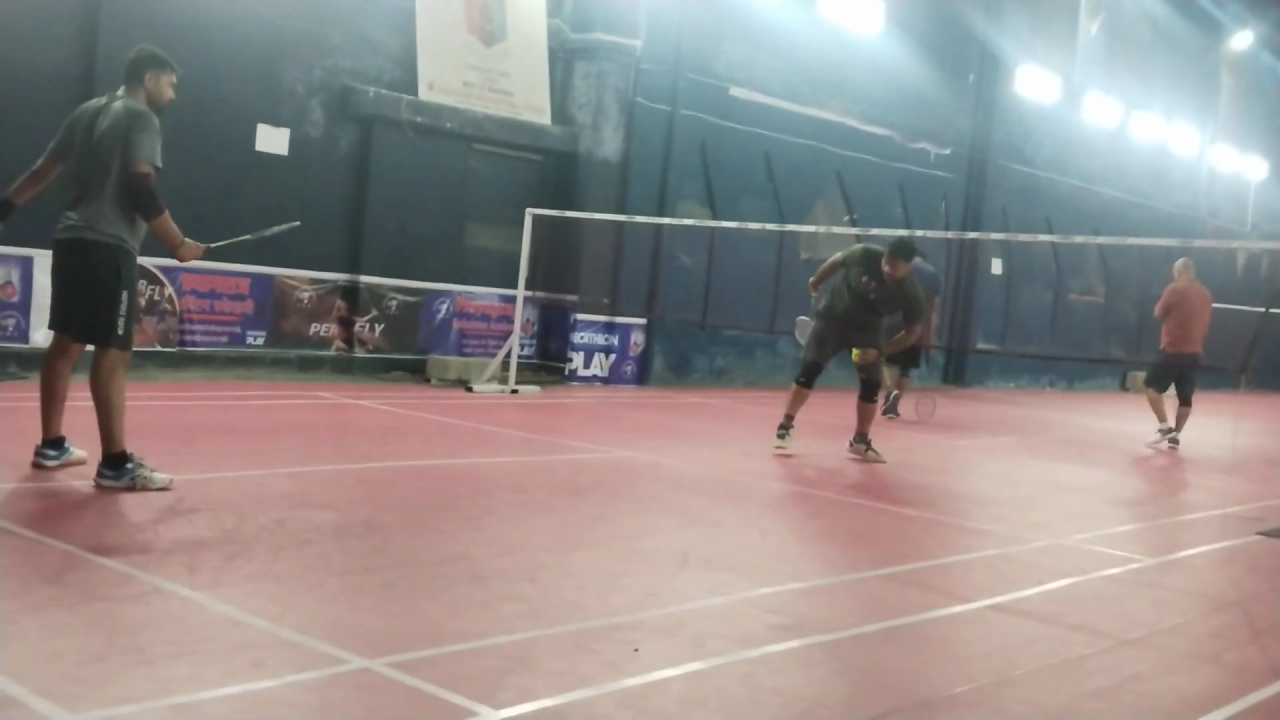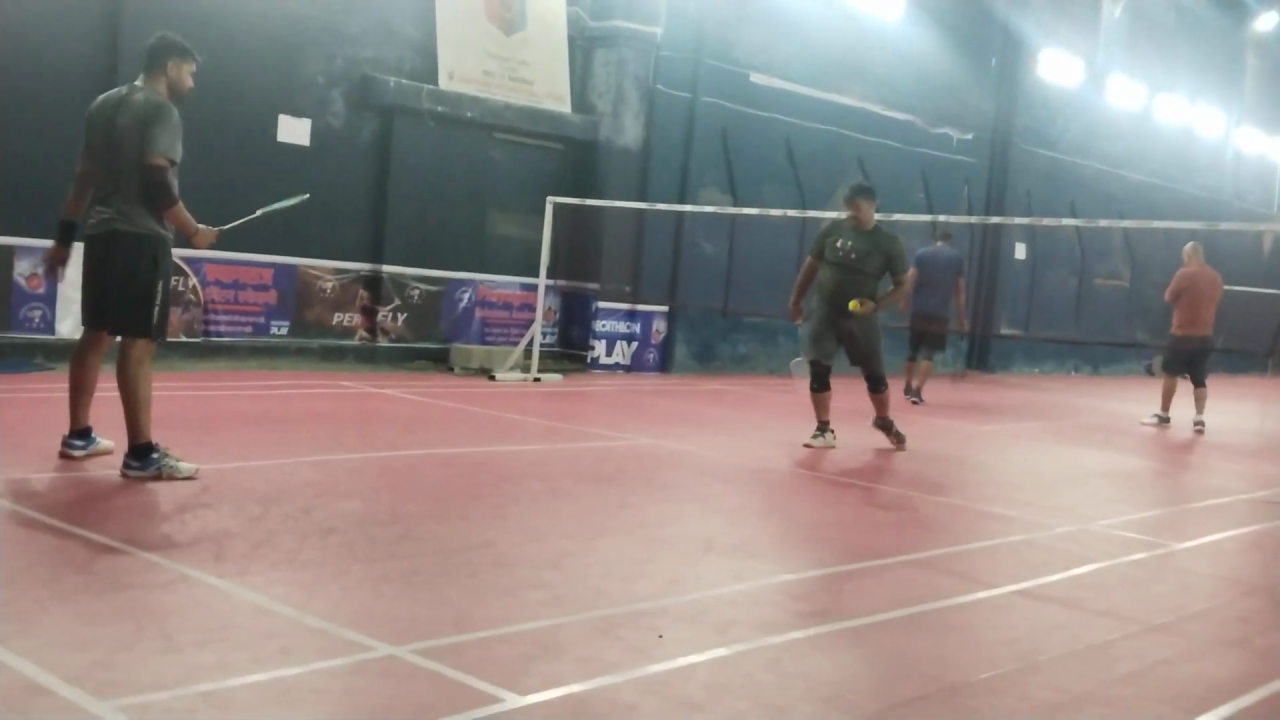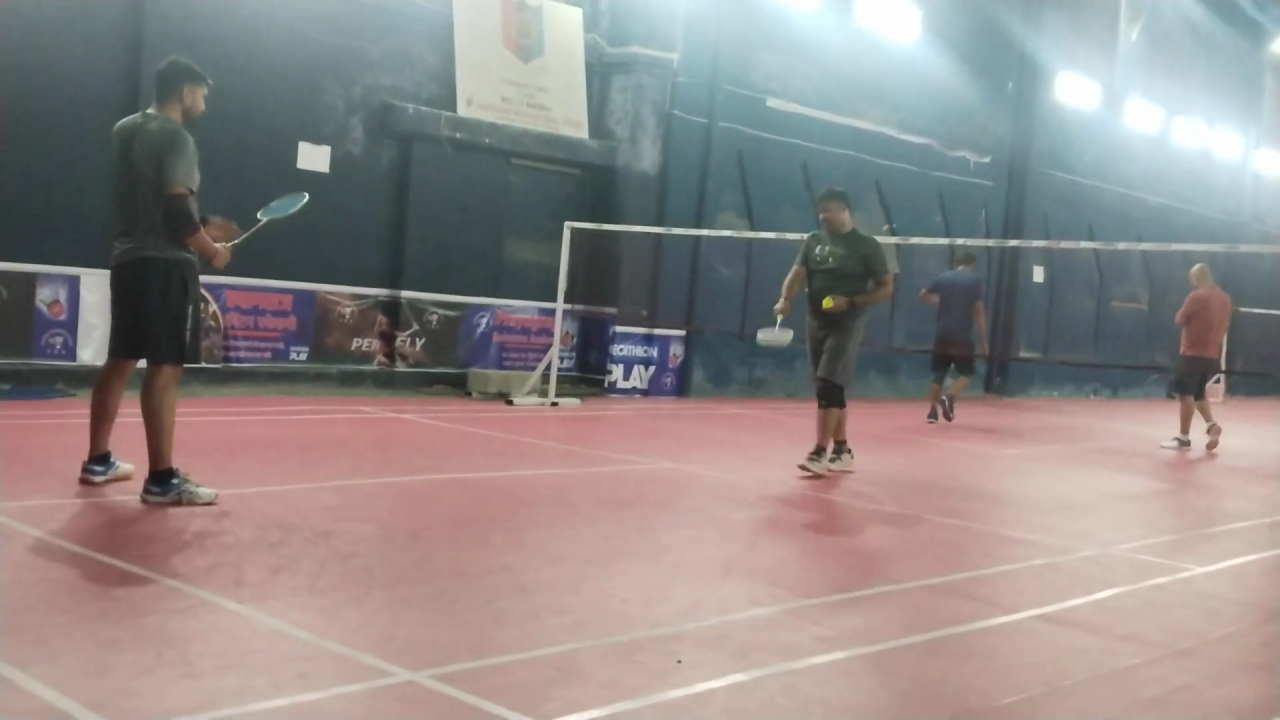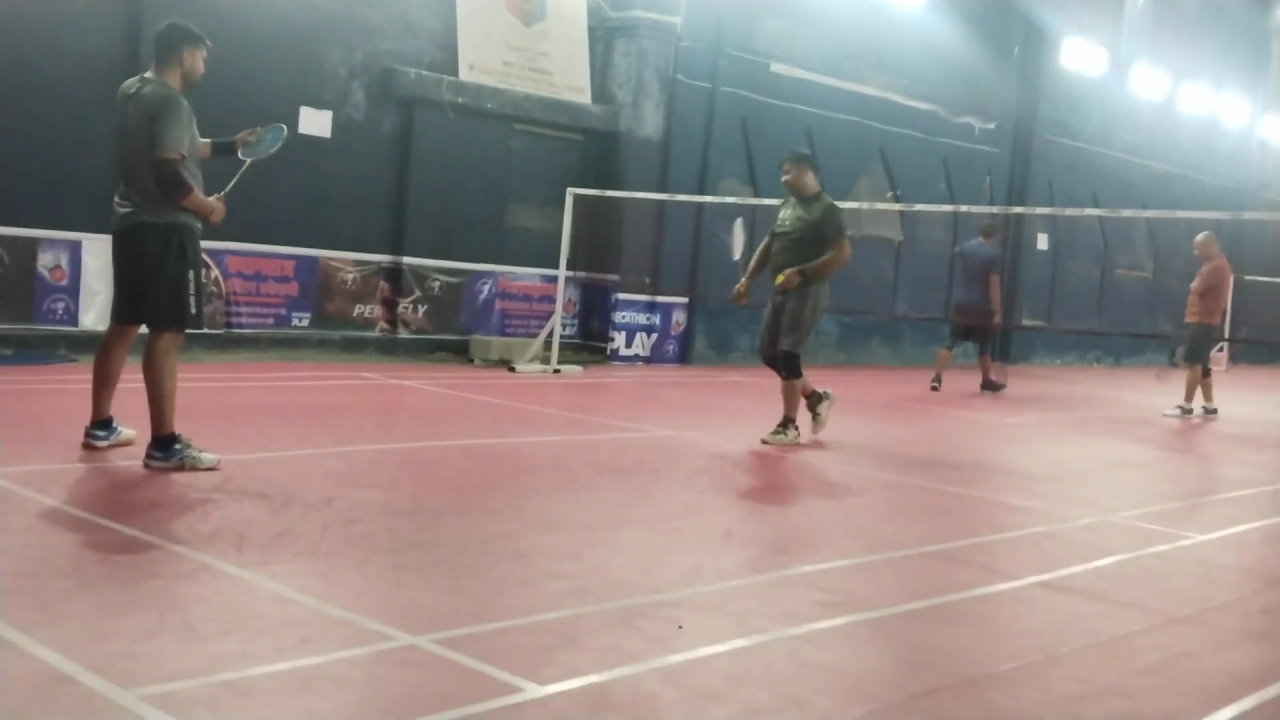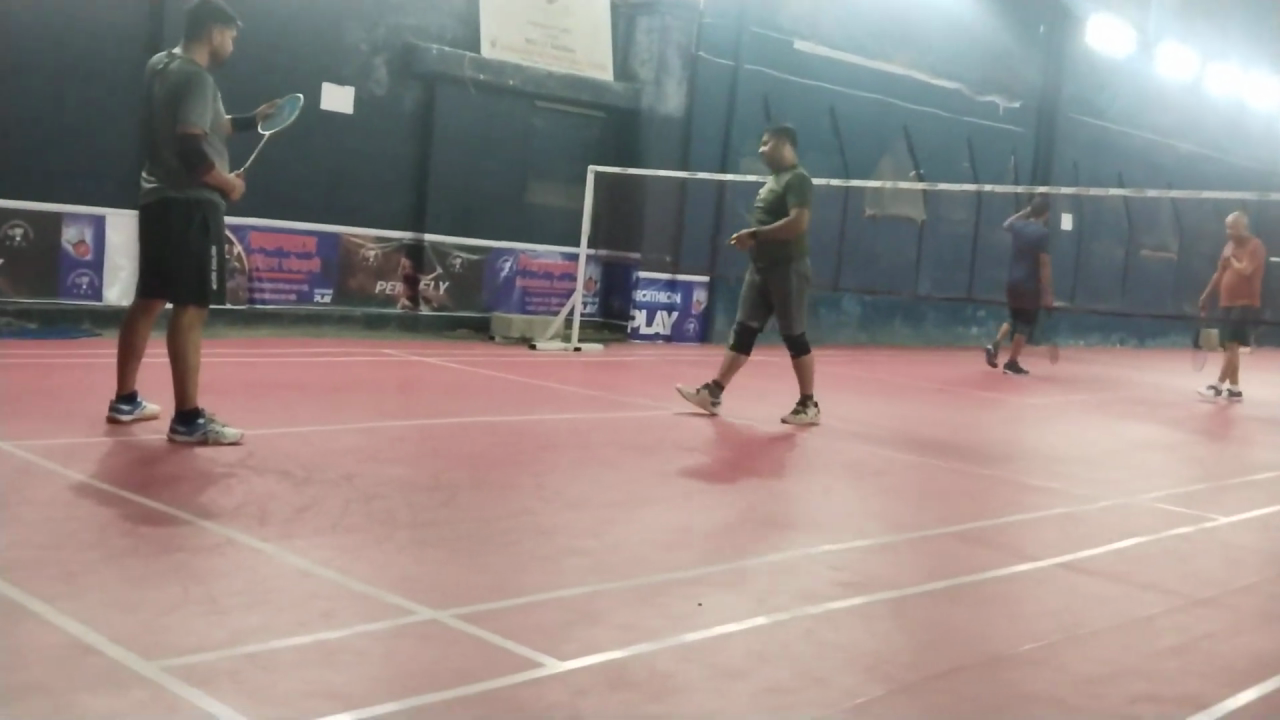
dt=0.3s
person 1, frame 1
left shoulder: (87, 112)
right shoulder: (142, 119)
left elbow: (43, 170)
right elbow: (141, 192)
right wrist: (180, 243)
left hip: (71, 240)
right hip: (109, 248)
left knee: (65, 343)
right knee: (112, 353)
left ankle: (51, 445)
right ankle: (116, 464)
person 1, frame 2
left shoulder: (105, 104)
right shoulder: (161, 110)
left elbow: (84, 178)
right elbow: (155, 184)
left wrist: (65, 236)
right wrist: (193, 231)
left hip: (103, 234)
right hip: (142, 240)
left knee: (96, 335)
right knee: (139, 344)
left ankle: (79, 435)
right ankle: (141, 454)
person 1, frame 3
left shoulder: (127, 129)
right shoulder: (176, 139)
right elbow: (175, 212)
left wrist: (202, 224)
right wrist: (211, 249)
left hip: (127, 260)
right hip: (166, 266)
left knee: (120, 361)
right knee: (164, 369)
left ankle: (98, 460)
right ankle: (162, 479)
person 1, frame 4
left shoulder: (132, 91)
right shoulder: (171, 103)
right elbow: (168, 176)
left wrist: (231, 145)
right wrist: (207, 206)
left hip: (131, 227)
right hip: (166, 231)
left knee: (122, 327)
right knee: (165, 334)
left ankle: (100, 425)
right ankle: (164, 445)
person 1, frame 5
left shoulder: (161, 66)
right shoulder: (196, 78)
right elbow: (191, 150)
left wrist: (250, 120)
right wrist: (228, 184)
left hip: (157, 201)
right hip: (191, 207)
left knee: (148, 301)
right knee: (189, 309)
left ankle: (125, 400)
right ankle: (188, 419)
person 2, frame 1
left shoulder: (911, 295)
right shoulder: (864, 256)
left elbow: (912, 331)
right elbow: (837, 261)
left wrist: (880, 351)
right wrist: (815, 282)
left hip: (867, 331)
right hip: (832, 318)
left knee: (871, 383)
right knee: (810, 367)
left ankle: (860, 442)
right ankle: (786, 426)
person 2, frame 2
left shoulder: (889, 244)
right shoulder: (833, 229)
left elbow: (901, 285)
right elbow: (812, 265)
left wrist: (875, 305)
right wrist: (796, 300)
left hip: (860, 315)
right hip: (824, 311)
left knee: (874, 374)
right knee: (818, 367)
left ankle: (884, 422)
right ankle: (823, 429)
person 2, frame 3
left shoulder: (867, 246)
right shoulder: (814, 241)
left elbow: (886, 287)
right elbow: (796, 274)
left wrist: (851, 302)
right wrist: (783, 301)
left hip: (845, 326)
right hip: (817, 324)
left knee: (827, 385)
right knee: (834, 389)
left ankle: (819, 454)
right ankle: (842, 449)
person 2, frame 4
left shoulder: (825, 209)
right shoulder: (787, 206)
left elbow: (842, 253)
right elbow: (768, 245)
left wrist: (802, 272)
right wrist: (746, 279)
left hip: (806, 292)
right hip: (781, 291)
left knee: (787, 355)
right knee: (769, 354)
left ankle: (788, 426)
right ankle: (817, 399)
person 2, frame 5
left shoulder: (797, 179)
right shoulder: (775, 179)
left elbow: (798, 223)
left wrist: (754, 235)
left hip: (788, 269)
right hip: (761, 268)
left knee: (793, 336)
right knee: (744, 331)
left ankle: (809, 404)
right ankle: (711, 393)
person 3, frame 1
left shoulder: (1175, 289)
right shoulder: (1205, 294)
left elbow: (1158, 313)
right elbow: (1203, 322)
left hip: (1172, 351)
right hip: (1194, 352)
left knee: (1152, 387)
right knee: (1185, 397)
left ankle: (1165, 427)
right ankle: (1174, 435)
person 3, frame 2
left shoulder: (1185, 274)
right shoulder: (1216, 278)
left elbow: (1169, 297)
right elbow: (1211, 303)
left hip: (1183, 334)
right hip: (1205, 336)
left knee: (1170, 374)
right knee: (1199, 380)
left ankle: (1163, 415)
right ankle: (1199, 417)
person 3, frame 3
left shoulder: (1197, 297)
right shoulder: (1225, 299)
left elbow: (1179, 320)
right elbow: (1222, 328)
left hip: (1193, 354)
right hip: (1211, 356)
left knee: (1185, 395)
right knee: (1197, 395)
left ankle: (1184, 438)
right ankle: (1212, 425)
person 3, frame 4
left shoulder: (1215, 267)
right shoulder: (1218, 265)
left elbow: (1195, 289)
left wrist: (1198, 279)
left hip: (1203, 323)
right hip: (1208, 323)
left knee: (1193, 364)
right knee: (1201, 365)
left ankle: (1186, 406)
right ankle: (1210, 407)
person 3, frame 5
left shoulder: (1255, 246)
right shoulder: (1229, 245)
left elbow: (1244, 270)
right elbow: (1220, 273)
left wrist: (1231, 259)
right wrist: (1206, 295)
left hip: (1245, 304)
right hip: (1227, 304)
left knee: (1232, 344)
right knee: (1228, 346)
left ankle: (1218, 385)
right ankle: (1234, 389)
person 4, frame 1
right shoulder: (935, 275)
right elbow: (935, 309)
right wrist: (930, 336)
left hip: (897, 324)
right hip: (918, 329)
left knee: (888, 362)
right knee: (905, 368)
left ankle: (891, 391)
right ankle: (894, 407)
person 4, frame 2
left shoulder: (923, 254)
right shoulder: (957, 257)
left elbow: (909, 279)
right elbow: (960, 290)
right wrist: (962, 317)
left hip: (919, 310)
right hip: (940, 314)
left knee: (914, 351)
right knee: (928, 353)
left ankle: (908, 388)
right ankle: (917, 392)
person 4, frame 3
left shoulder: (943, 278)
right shoulder: (975, 280)
left elbow: (922, 296)
right elbow: (979, 312)
right wrist: (984, 340)
left hip: (942, 335)
right hip: (962, 337)
left knee: (938, 374)
right knee: (966, 374)
left ankle: (932, 412)
right ankle: (949, 397)
person 4, frame 4
left shoulder: (966, 247)
right shoulder: (994, 254)
left elbow: (957, 250)
right elbow: (994, 285)
left wrist: (976, 242)
right wrist: (997, 313)
left hip: (960, 304)
right hip: (981, 307)
left knee: (951, 342)
right knee: (984, 346)
left ankle: (937, 377)
right ankle: (987, 382)
person 4, frame 5
left shoulder: (1017, 227)
right shoulder: (1042, 233)
left elbow: (1007, 223)
right elbow: (1044, 265)
left wrist: (1025, 211)
right wrist: (1048, 293)
left hip: (1013, 283)
right hip: (1030, 287)
left knee: (1014, 320)
right knee: (1025, 326)
left ankle: (995, 344)
right ankle: (1011, 363)
